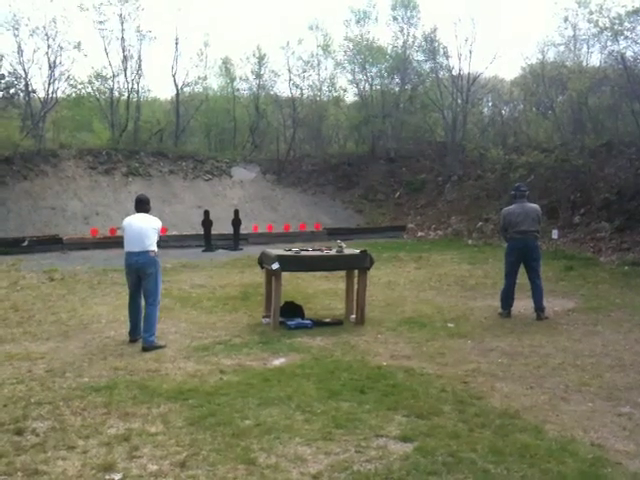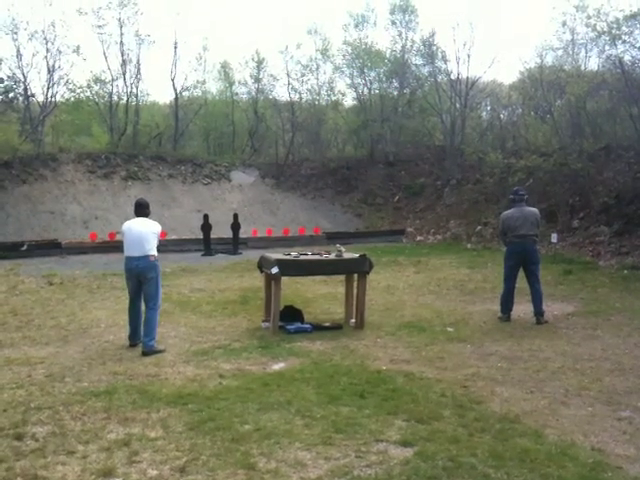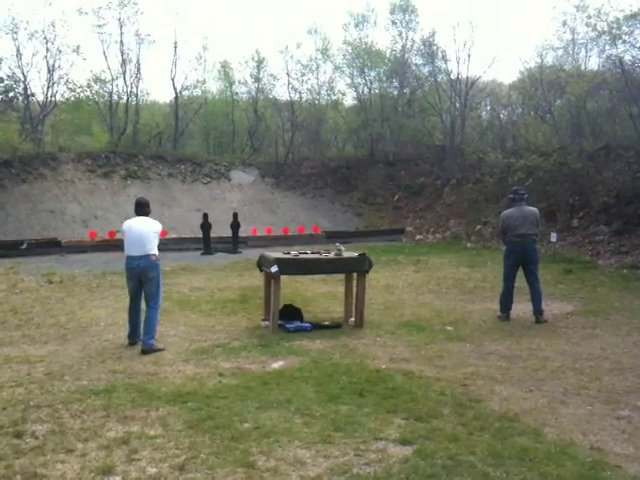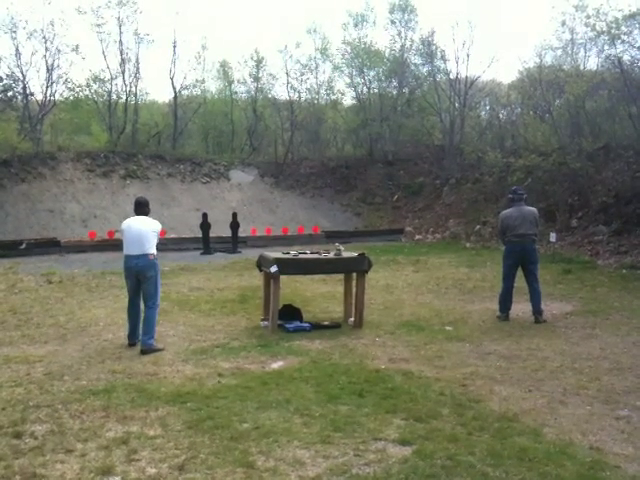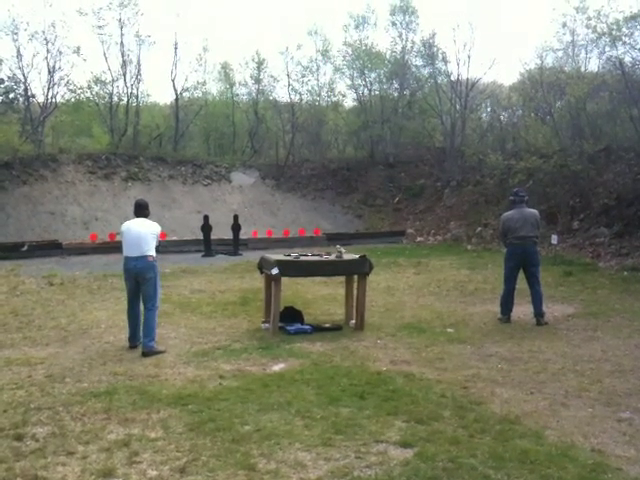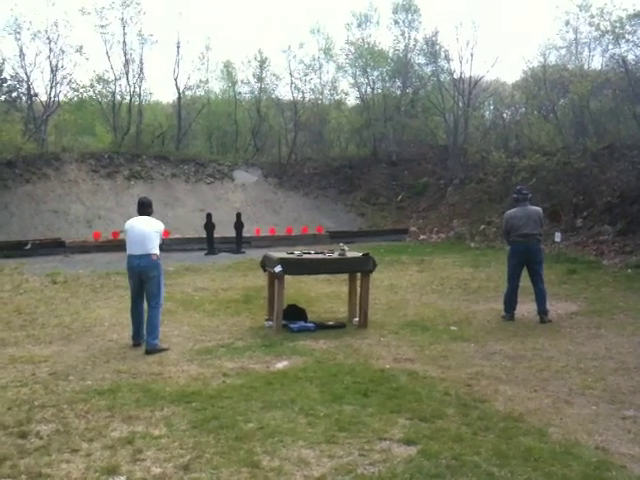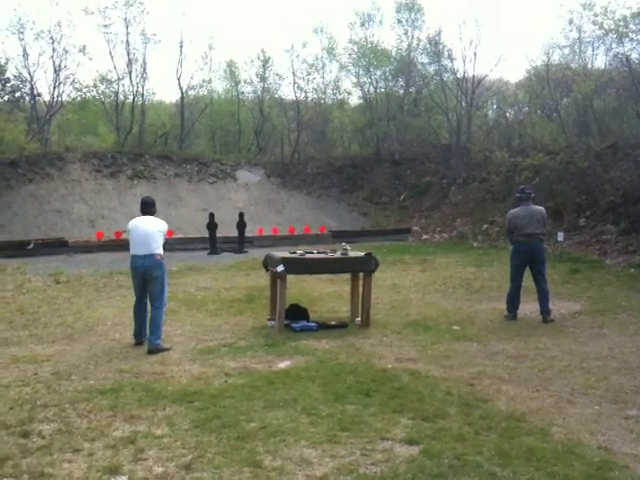
dt=0.2s
person 1, frame 1
left shoulder: (126, 222)
right shoulder: (155, 222)
left elbow: (127, 239)
left hip: (130, 259)
right hip: (148, 259)
left knee: (134, 297)
right knee: (152, 300)
left ankle: (134, 334)
right ankle: (148, 340)
person 1, frame 2
left shoulder: (126, 226)
right shoulder: (155, 226)
left elbow: (127, 243)
left hip: (130, 264)
right hip: (148, 263)
left knee: (134, 302)
right knee: (152, 305)
left ankle: (134, 338)
right ankle: (148, 345)
person 1, frame 3
left shoulder: (126, 225)
right shoulder: (156, 225)
left elbow: (127, 242)
left hip: (131, 263)
right hip: (149, 262)
left knee: (134, 301)
right knee: (153, 304)
left ankle: (133, 337)
right ankle: (148, 343)
person 1, frame 4
left shoulder: (125, 224)
right shoulder: (155, 224)
left elbow: (125, 241)
left hip: (129, 262)
right hip: (148, 262)
left knee: (133, 301)
right knee: (151, 304)
left ankle: (133, 338)
right ankle: (147, 343)
person 1, frame 5
left shoulder: (125, 226)
right shoulder: (154, 227)
left elbow: (125, 244)
left hip: (129, 264)
right hip: (147, 264)
left knee: (132, 303)
right knee: (151, 305)
left ankle: (134, 340)
right ankle: (148, 345)
person 1, frame 6
left shoulder: (128, 224)
right shoulder: (158, 225)
left elbow: (128, 242)
left hip: (132, 262)
right hip: (151, 262)
left knee: (136, 301)
right knee: (154, 303)
left ankle: (137, 338)
right ankle: (152, 344)
person 1, frame 7
left shoulder: (132, 224)
right shoulder: (161, 224)
left elbow: (132, 242)
left hip: (136, 262)
right hip: (154, 262)
left knee: (140, 300)
right knee: (158, 303)
left ankle: (139, 336)
right ankle: (154, 343)
person 2, frame 1
left shoulder: (506, 211)
right shoulder: (536, 209)
left elbow: (503, 231)
right elbow: (539, 226)
left hip: (514, 245)
right hip: (532, 244)
left knee: (510, 278)
right knee: (535, 279)
left ankle: (506, 309)
right ankle: (540, 311)
person 2, frame 2
left shoulder: (505, 216)
right shoulder: (535, 213)
left elbow: (502, 235)
right elbow: (538, 230)
left hip: (513, 249)
right hip: (530, 248)
left knee: (509, 283)
right knee: (535, 283)
left ankle: (505, 313)
right ankle: (539, 315)
person 2, frame 3
left shoulder: (505, 215)
right shoulder: (535, 212)
left elbow: (502, 234)
right elbow: (537, 229)
left hip: (513, 248)
right hip: (530, 248)
left knee: (508, 282)
right knee: (534, 282)
left ankle: (504, 312)
right ankle: (539, 314)
person 2, frame 4
left shoulder: (504, 215)
right shoulder: (534, 212)
left elbow: (501, 234)
right elbow: (536, 230)
left hip: (512, 248)
right hip: (529, 247)
left knee: (507, 282)
right knee: (533, 282)
left ankle: (504, 312)
right ankle: (538, 314)
person 2, frame 5
left shoulder: (505, 217)
right shoulder: (535, 214)
left elbow: (502, 237)
right elbow: (538, 232)
left hip: (513, 251)
right hip: (531, 250)
left knee: (509, 284)
right knee: (535, 284)
left ankle: (505, 315)
right ankle: (539, 317)
person 2, frame 6
left shoulder: (509, 215)
right shoulder: (538, 212)
left elbow: (505, 234)
right elbow: (541, 229)
left hip: (517, 248)
right hip: (534, 247)
left knee: (513, 282)
right knee: (538, 282)
left ankle: (509, 313)
right ankle: (543, 314)
person 2, frame 7
left shoulder: (512, 214)
right shoulder: (541, 211)
left elbow: (508, 234)
right elbow: (544, 229)
left hip: (519, 248)
right hip: (537, 247)
left knee: (515, 282)
right knee: (541, 282)
left ankle: (511, 312)
right ankle: (546, 314)
